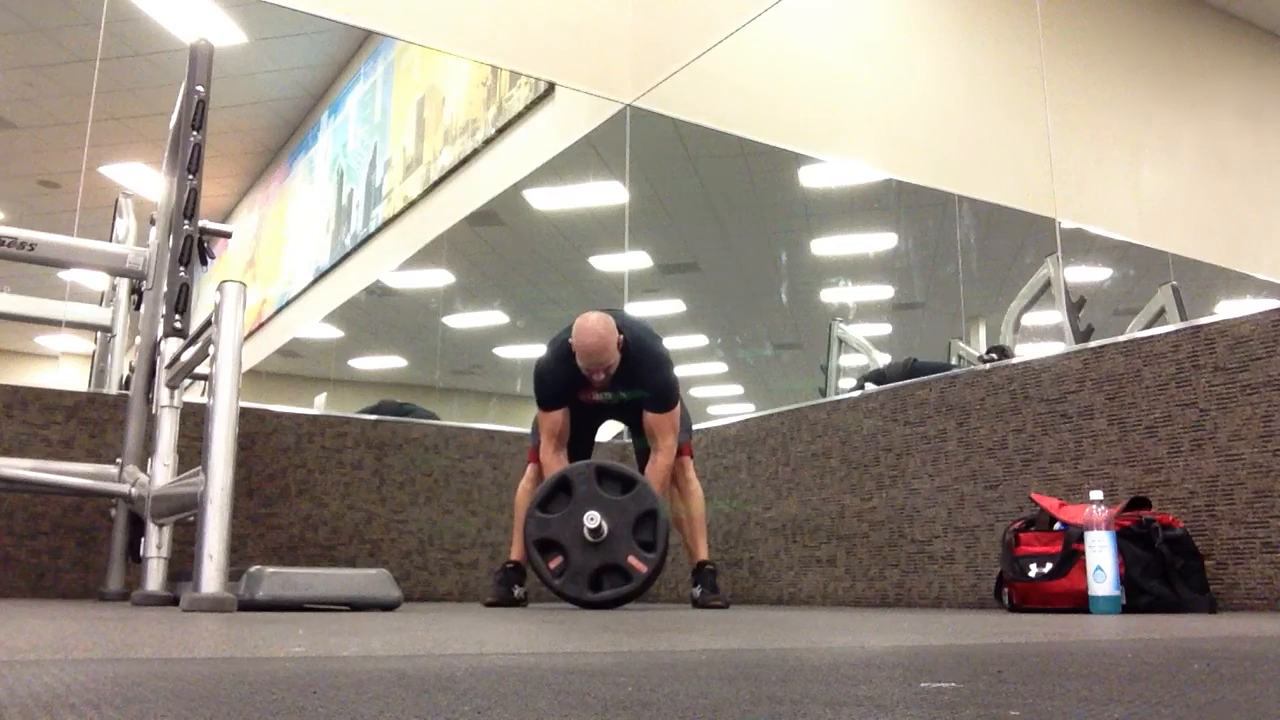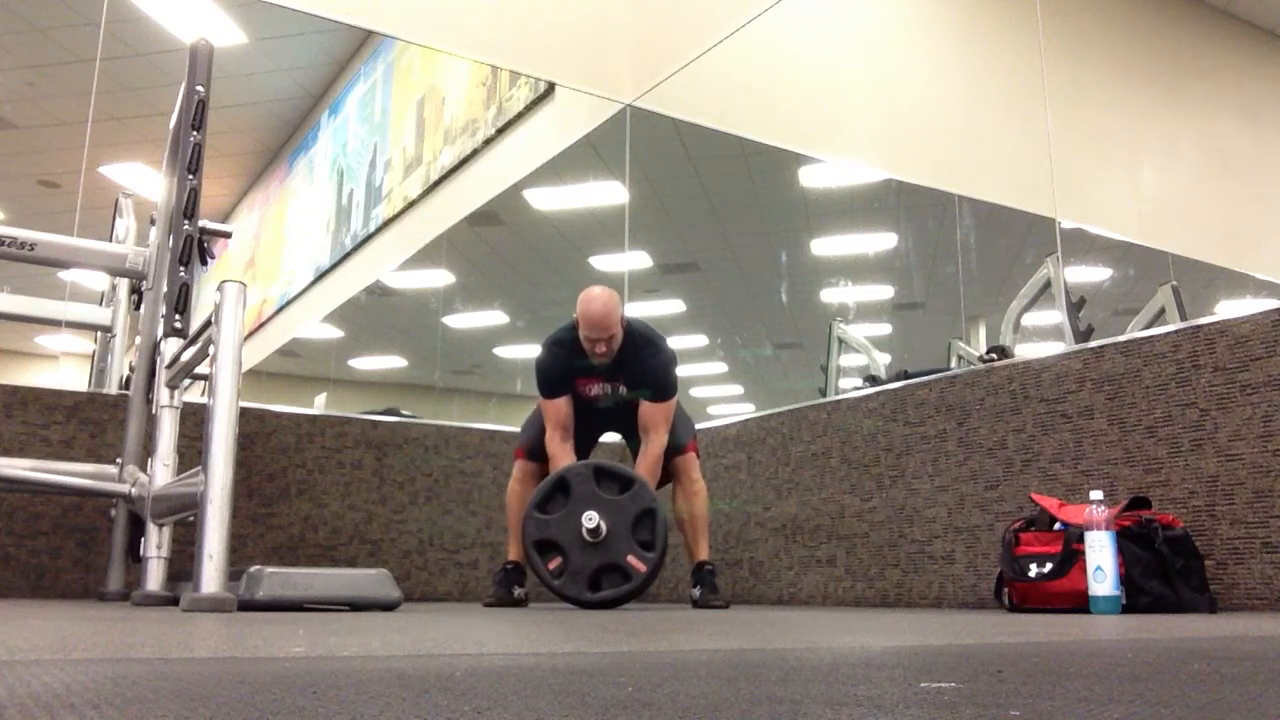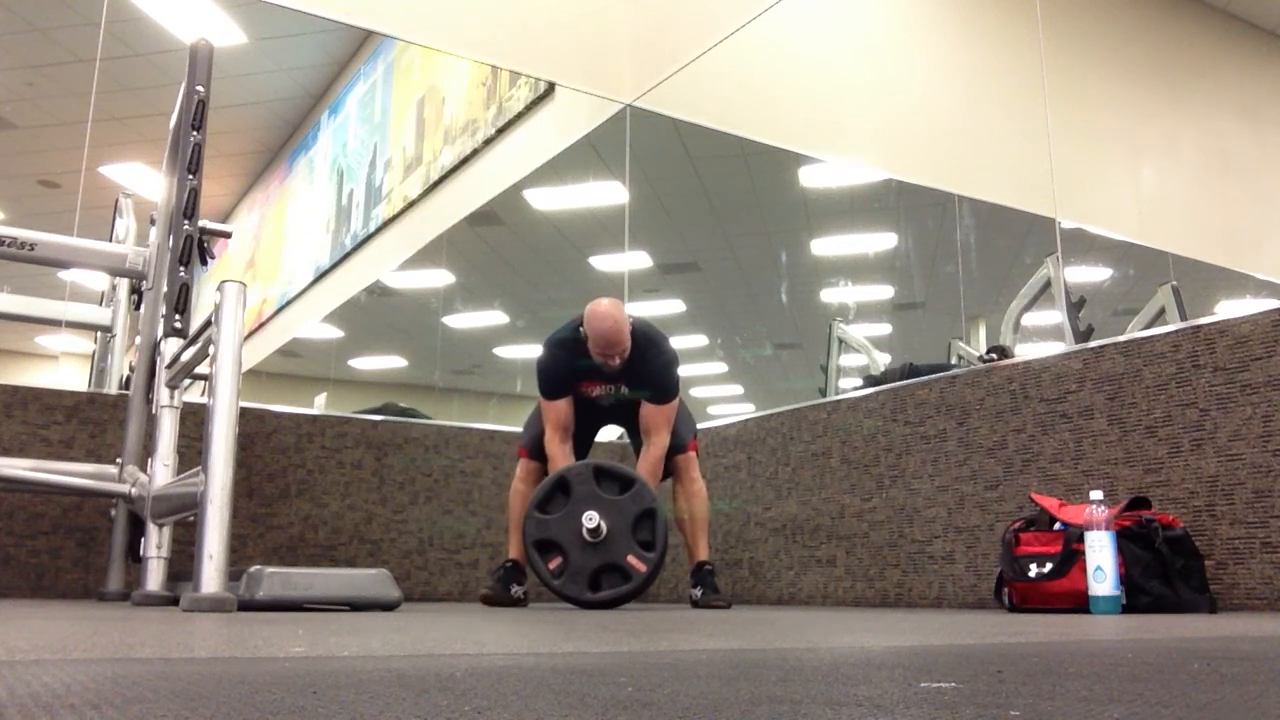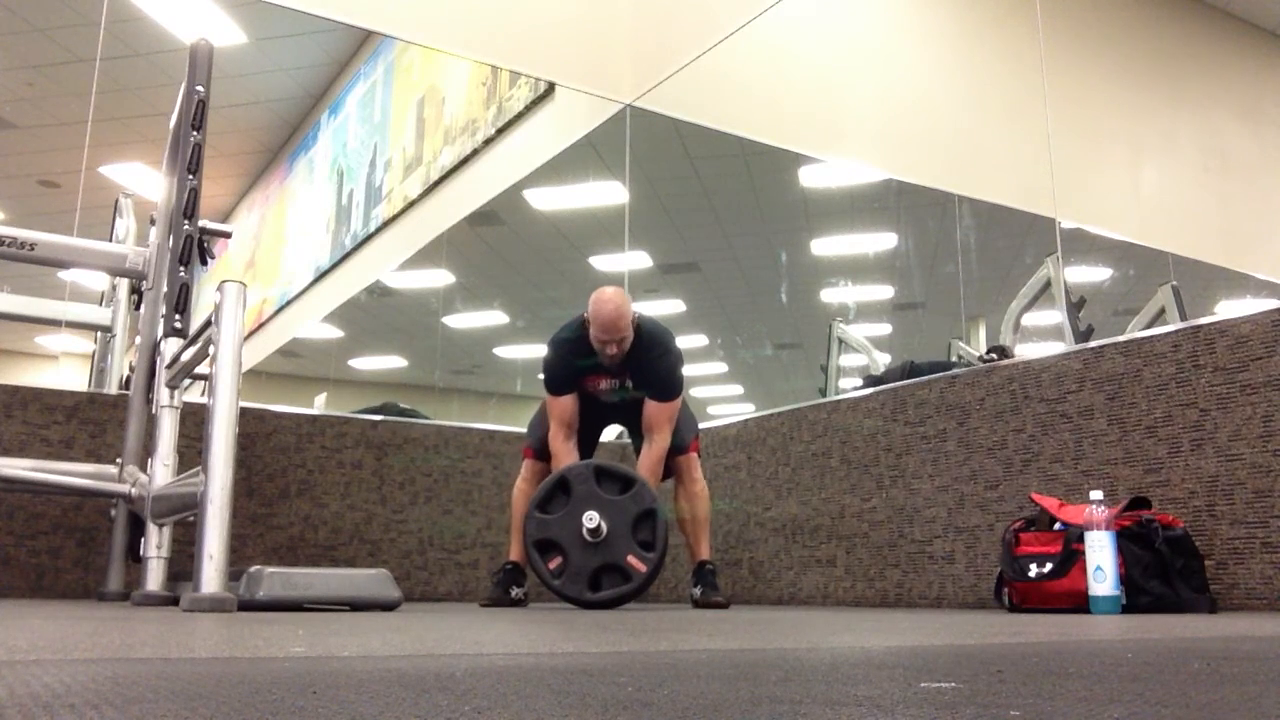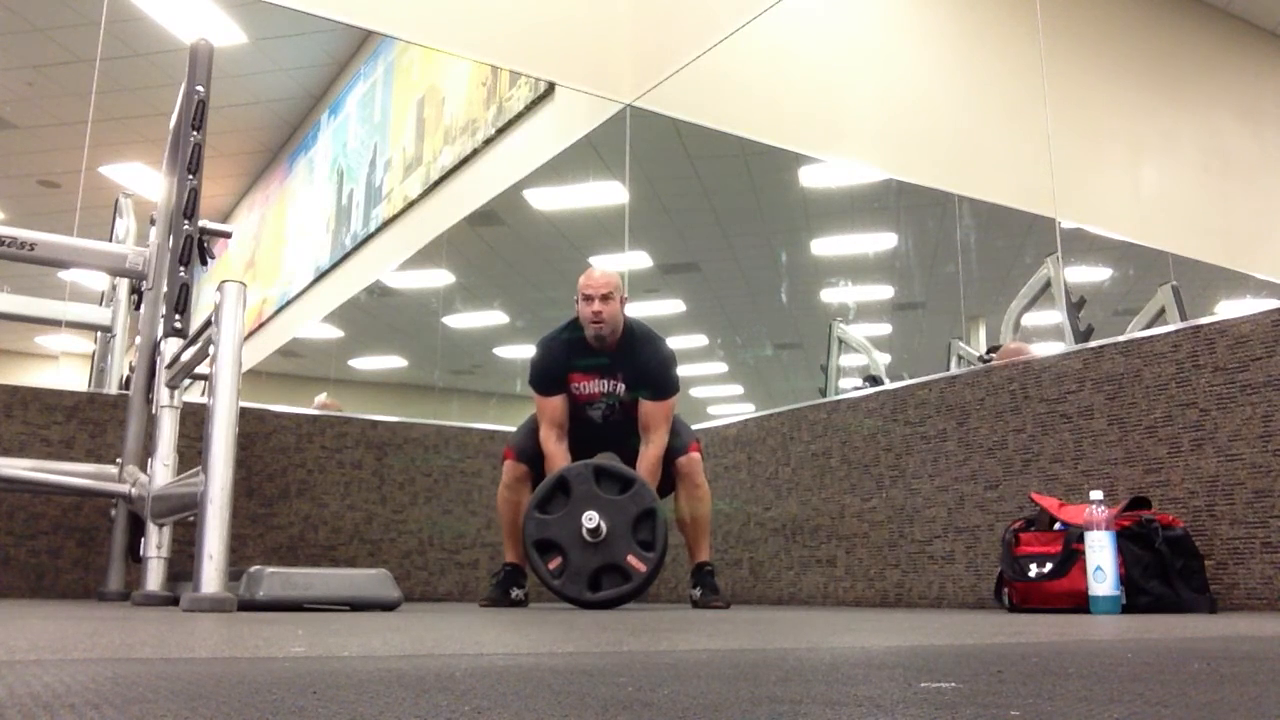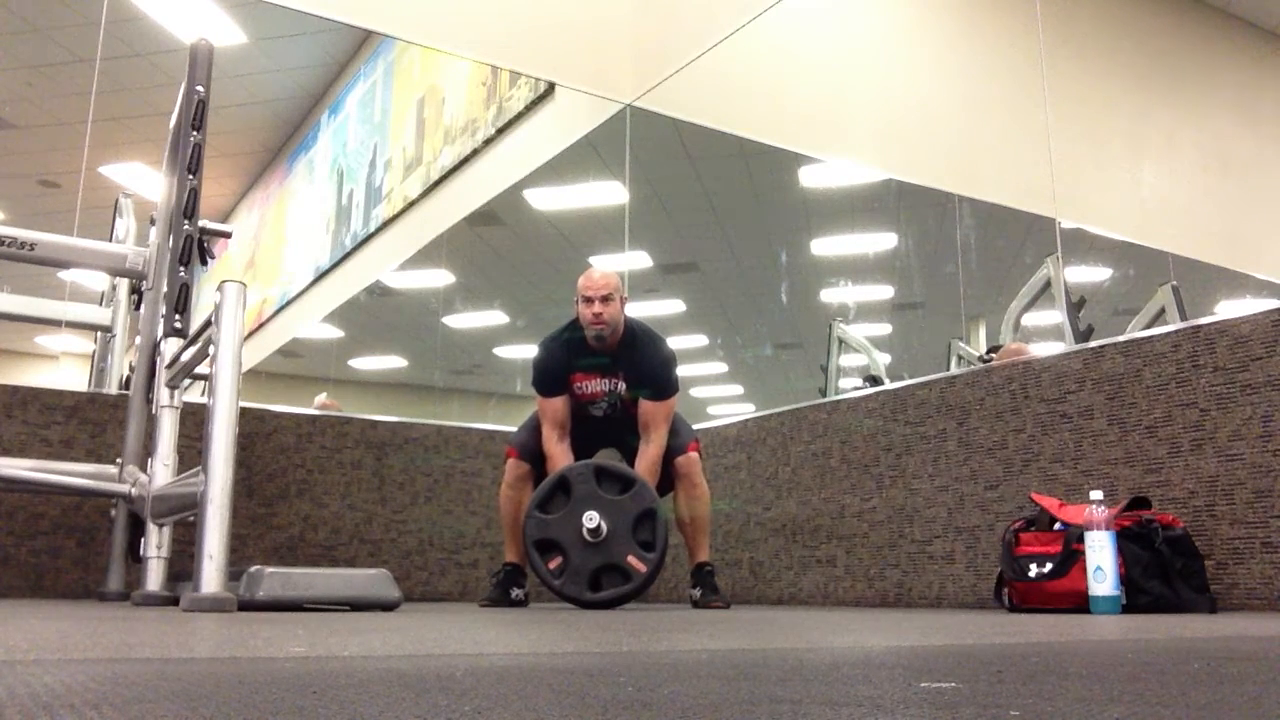
dt=0.7s
person 1, frame 1
left shoulder: (652, 359)
right shoulder: (551, 366)
left elbow: (663, 448)
right elbow: (553, 449)
left hip: (641, 394)
right hip: (578, 398)
left knee: (681, 464)
right knee: (537, 467)
left ankle: (704, 576)
right ankle: (512, 575)
person 1, frame 2
left shoulder: (654, 352)
right shoulder: (555, 353)
left elbow: (653, 439)
right elbow: (560, 437)
left hip: (641, 405)
right hip: (578, 406)
left knee: (685, 462)
right knee: (526, 464)
left ankle: (703, 576)
right ankle: (513, 575)
person 1, frame 3
left shoulder: (657, 352)
right shoulder: (557, 353)
left elbow: (655, 440)
right elbow: (558, 437)
left hip: (644, 401)
right hip: (577, 402)
left knee: (685, 461)
right knee: (529, 464)
left ankle: (703, 576)
right ankle: (512, 575)
person 1, frame 4
left shoulder: (660, 348)
right shoulder: (563, 347)
left elbow: (656, 438)
right elbow: (563, 434)
left hip: (647, 401)
right hip: (582, 399)
left knee: (687, 461)
right knee: (533, 466)
left ankle: (704, 576)
right ankle: (512, 575)
person 1, frame 5
left shoulder: (653, 351)
right shoulder: (552, 350)
left elbow: (653, 438)
right elbow: (553, 433)
left hip: (635, 422)
right hip: (574, 422)
left knee: (689, 463)
right knee: (515, 467)
left ankle: (703, 577)
right ankle: (512, 577)
person 1, frame 6
left shoulder: (653, 351)
right shoulder: (554, 351)
left elbow: (652, 438)
right elbow: (556, 435)
left hip: (638, 419)
right hip: (576, 418)
left knee: (687, 462)
right knee: (517, 465)
left ankle: (702, 576)
right ankle: (512, 576)
